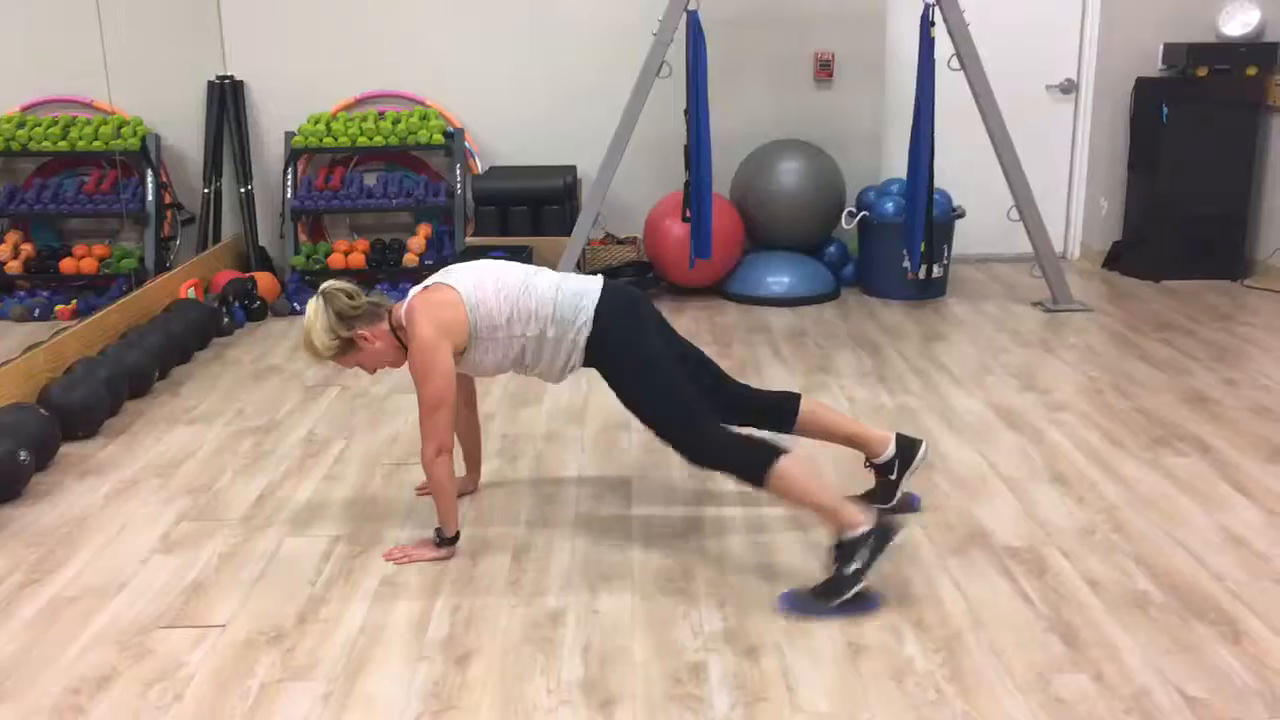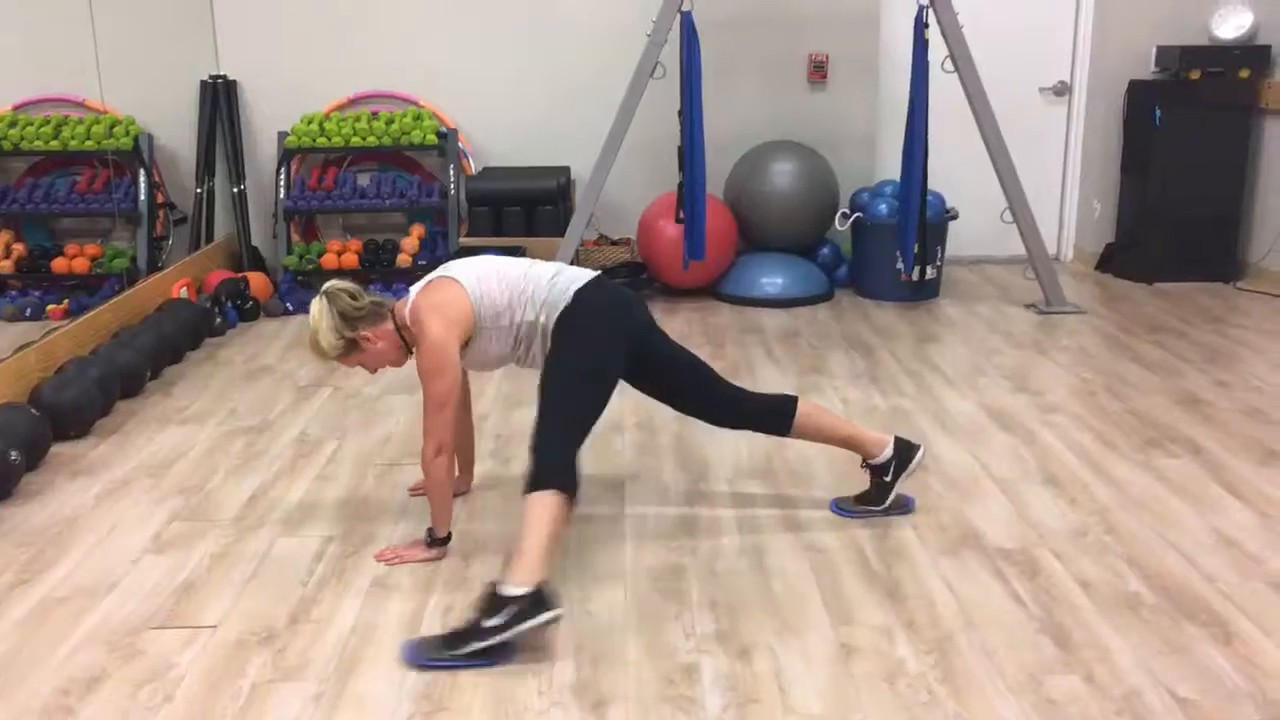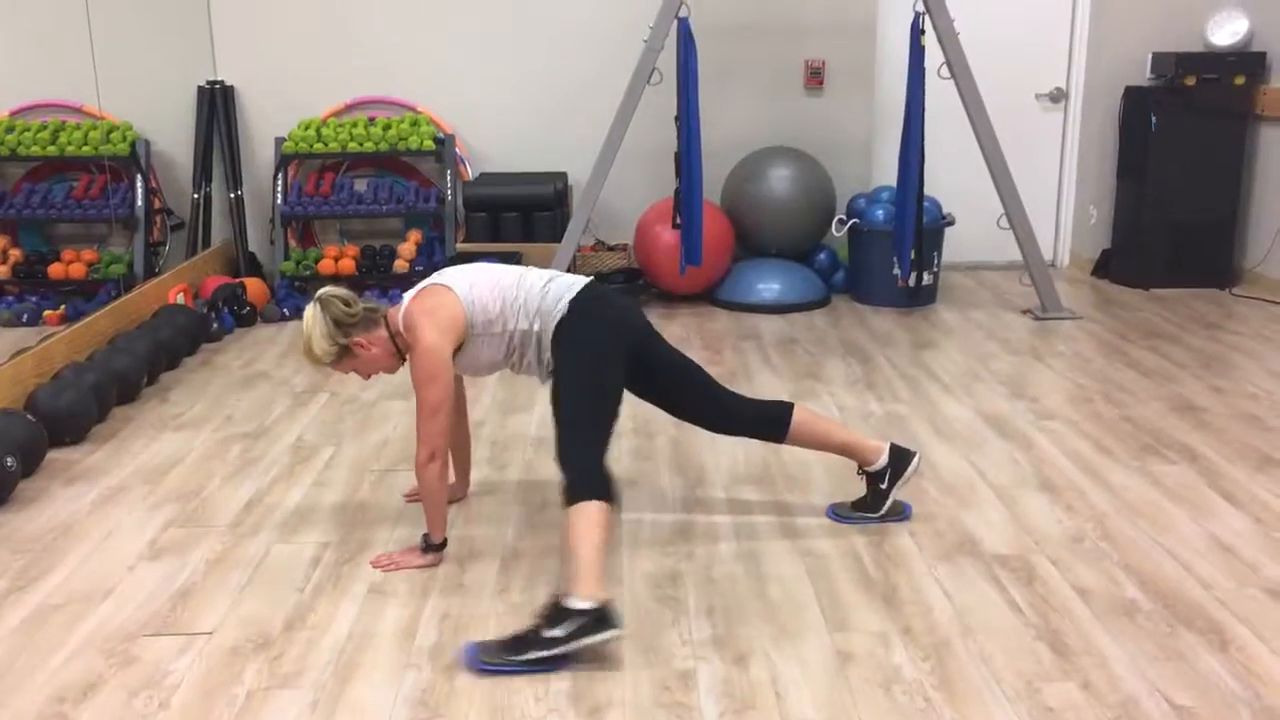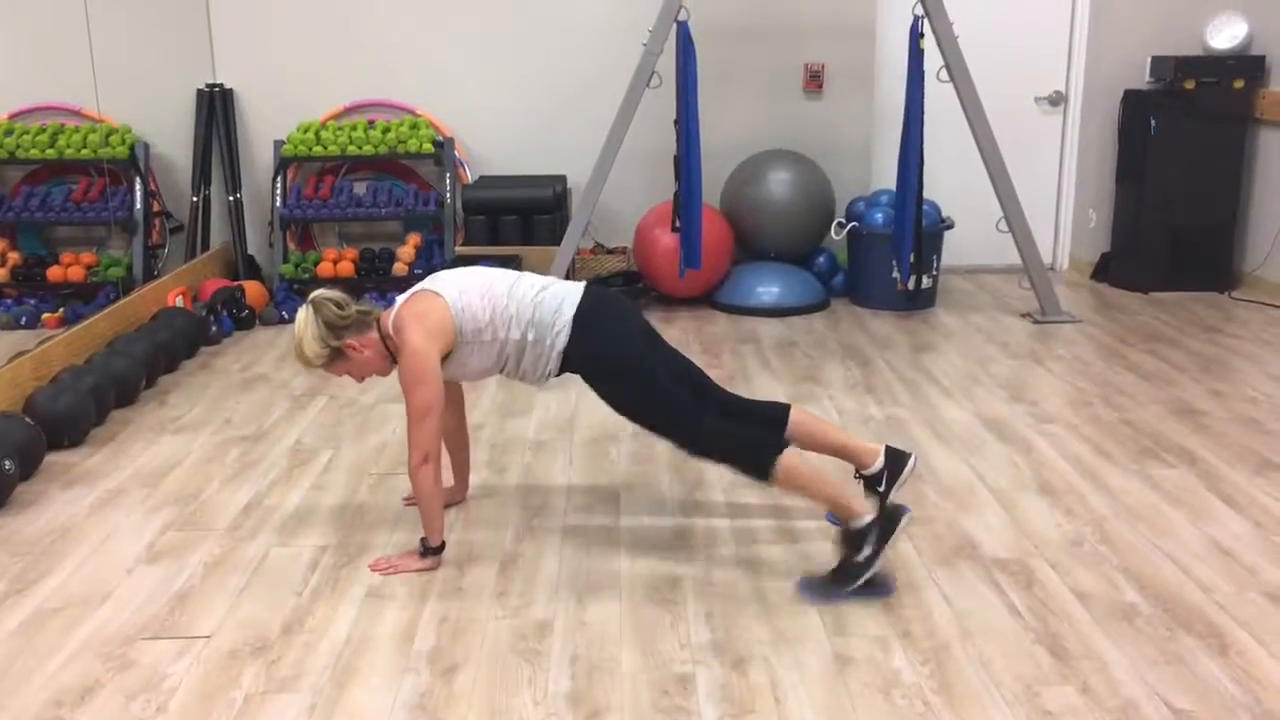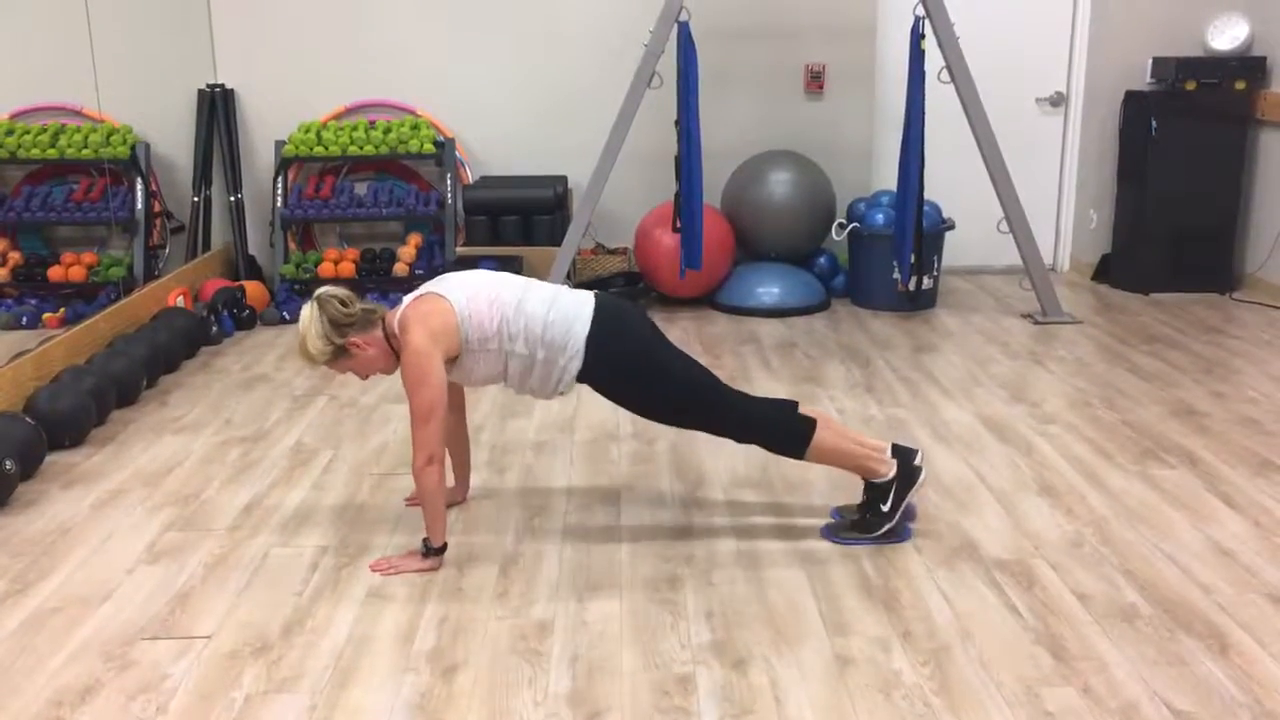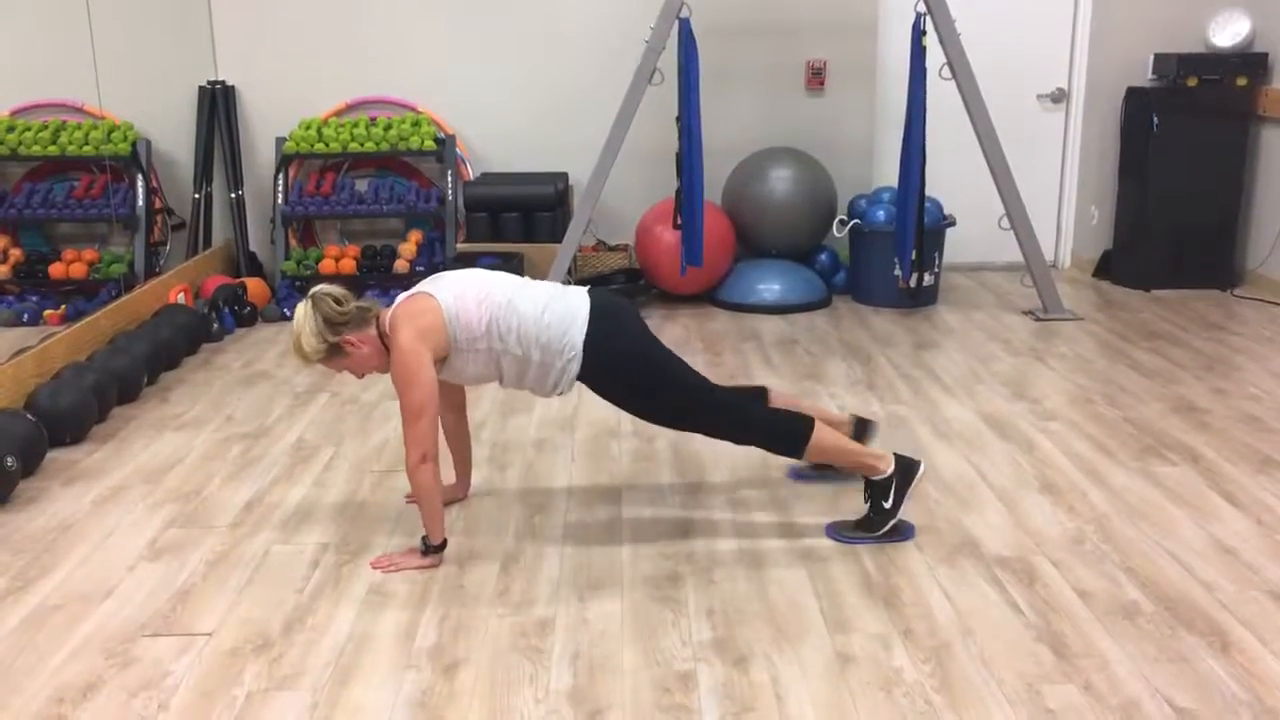
dt=0.3s
person 1, frame 1
left shoulder: (424, 329)
right shoulder: (427, 311)
left elbow: (435, 446)
right elbow: (462, 400)
left wrist: (444, 537)
right wrist: (470, 476)
left hip: (603, 326)
right hip: (608, 311)
left knee: (700, 437)
right knee: (735, 402)
left ankle: (857, 528)
right ankle: (887, 448)
person 1, frame 2
left shoulder: (432, 324)
right shoulder: (421, 310)
left elbow: (436, 441)
right elbow: (459, 401)
left wrist: (437, 537)
right wrist: (462, 478)
left hip: (589, 313)
right hip: (603, 311)
left knee: (551, 448)
right knee: (728, 405)
left ankle: (520, 592)
right ankle: (884, 451)
person 1, frame 3
left shoulder: (424, 330)
right shoulder: (415, 316)
left elbow: (430, 448)
right elbow: (455, 411)
left wrist: (432, 544)
right wrist: (459, 483)
left hip: (585, 322)
right hip: (598, 316)
left knee: (581, 460)
right knee: (725, 411)
left ankle: (583, 607)
right ankle: (880, 457)
person 1, frame 4
left shoulder: (413, 334)
right shoulder: (415, 318)
left elbow: (422, 455)
right elbow: (451, 407)
left wrist: (431, 547)
right wrist: (460, 487)
left hip: (589, 331)
right hip: (593, 318)
left knee: (703, 430)
right knee: (721, 410)
left ankle: (865, 515)
right ankle: (877, 461)
person 1, frame 5
left shoulder: (417, 337)
right shoulder: (420, 319)
left elbow: (426, 454)
right elbow: (453, 411)
left wrist: (432, 548)
right wrist: (460, 487)
left hip: (600, 345)
right hip: (600, 325)
left knee: (730, 416)
right knee: (730, 409)
left ankle: (884, 472)
right ankle: (885, 451)
person 1, frame 6
left shoulder: (405, 337)
right shoulder: (419, 314)
left elbow: (419, 453)
right elbow: (452, 405)
left wrist: (432, 546)
right wrist: (461, 484)
left hip: (594, 344)
right hip: (594, 317)
left knee: (724, 418)
right knee: (705, 401)
left ankle: (883, 468)
right ankle: (845, 424)
